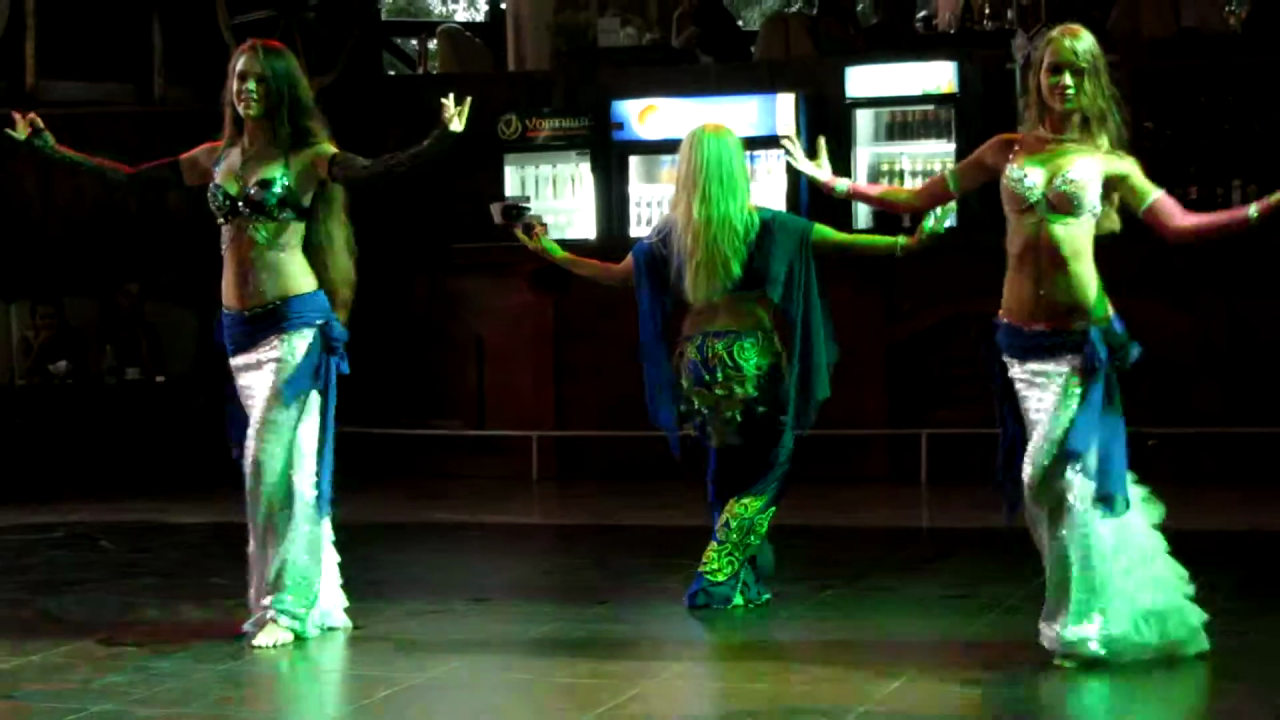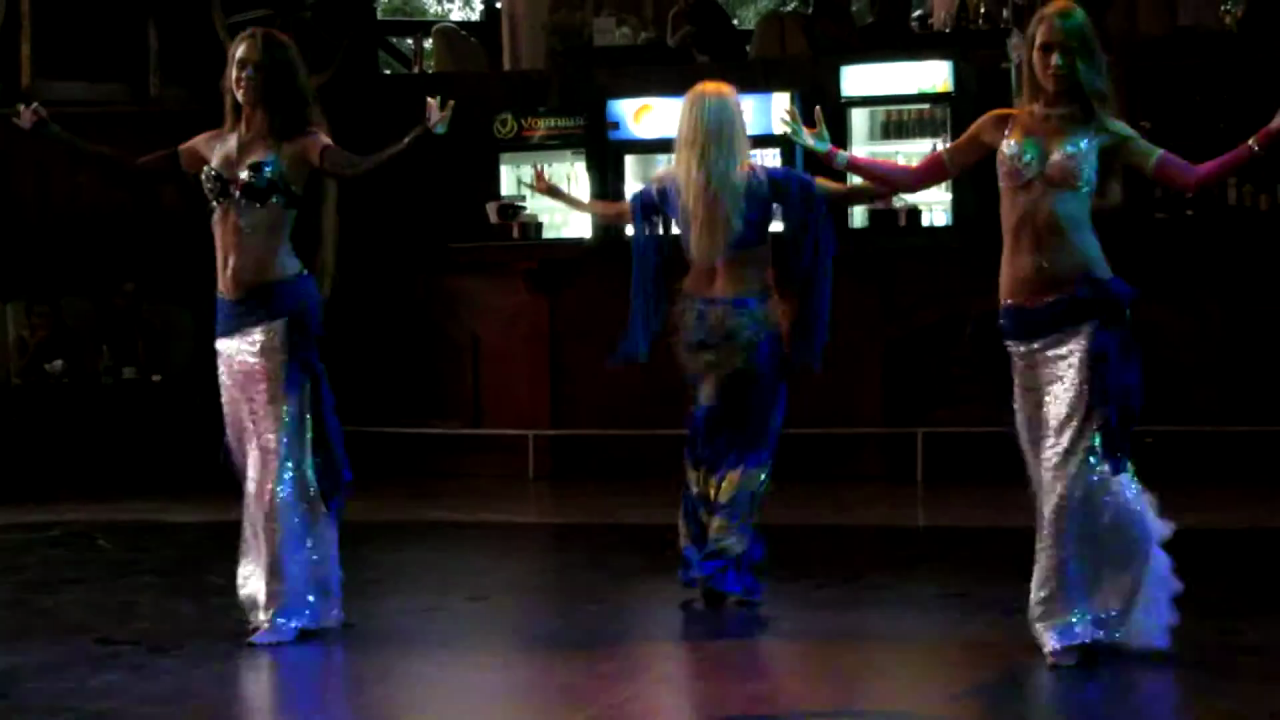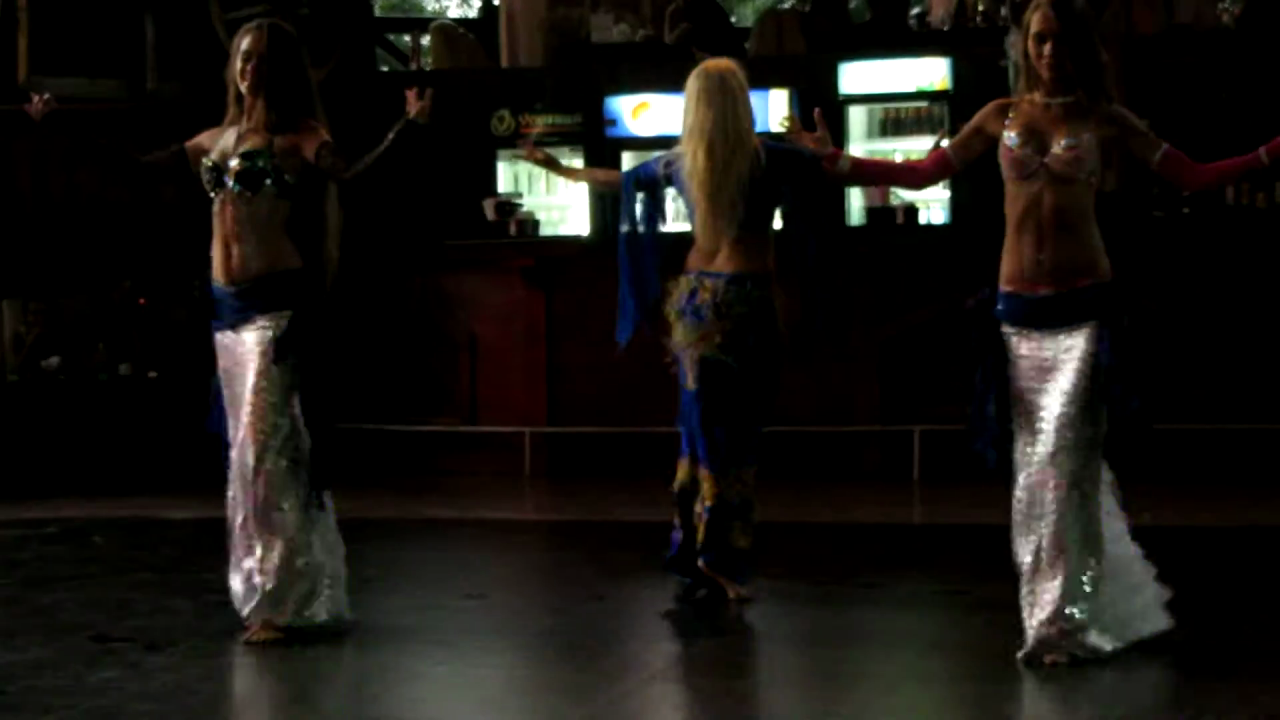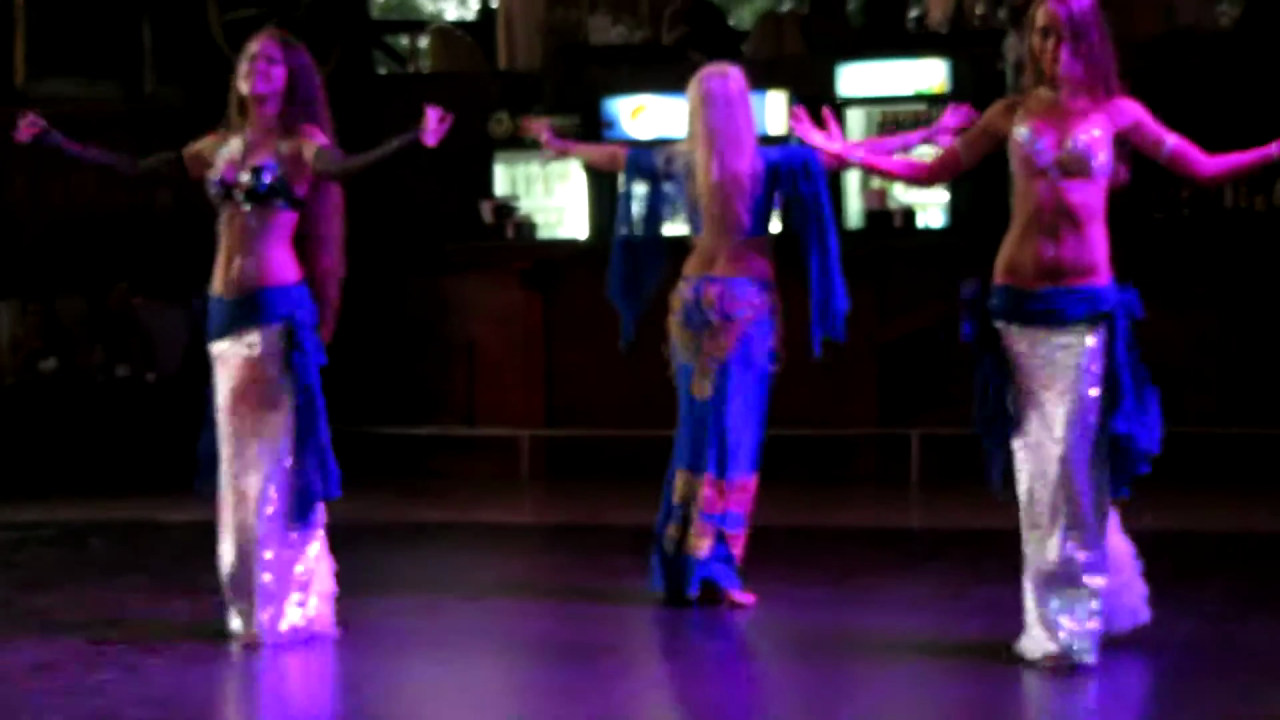
dt=0.3s
person 1, frame 1
left shoulder: (1110, 160)
right shoulder: (1003, 149)
left elbow: (1179, 226)
right elbow: (918, 200)
right wrist: (837, 184)
left hip: (1083, 337)
right hip: (1022, 344)
left knee: (1054, 473)
right knee: (1049, 485)
left ankle: (1075, 626)
right ankle: (1105, 615)
person 1, frame 2
left shoulder: (1103, 130)
right shoulder: (1001, 124)
left elbow: (1189, 177)
right elbow: (918, 175)
right wrist: (837, 156)
left hip: (1086, 309)
right hip: (1023, 317)
left knee: (1073, 458)
right knee: (1050, 462)
left ankle: (1067, 617)
right ankle: (1096, 602)
person 1, frame 3
left shoulder: (1106, 118)
right shoulder: (1001, 114)
left elbow: (1191, 176)
right elbow: (921, 174)
right wrist: (839, 160)
left hip: (1084, 303)
right hip: (1019, 307)
left knee: (1063, 453)
right knee: (1036, 457)
left ankle: (1062, 619)
right ankle: (1095, 602)
person 1, frame 4
left shoulder: (1118, 112)
right shoulder: (1011, 112)
left elbow: (1202, 167)
right elbow: (931, 172)
right wrist: (848, 153)
left hip: (1087, 302)
right hip: (1016, 301)
left knee: (1075, 456)
right knee: (1037, 458)
left ankle: (1077, 617)
right ankle: (1052, 619)
person 2, frame 1
left shoulder: (308, 155)
right shoulder: (214, 157)
left elbow: (376, 170)
right elbow: (130, 176)
left wrist: (441, 139)
right wrist: (48, 146)
left hip: (296, 321)
right hip: (239, 327)
left knee: (281, 464)
right knee: (263, 466)
left ankle: (288, 605)
right ankle: (292, 597)
person 2, frame 2
left shoulder: (300, 143)
right shoulder: (213, 144)
left elbow: (359, 167)
right elbow: (130, 167)
left wrist: (423, 136)
right wrist: (50, 133)
left hip: (280, 306)
right hip: (232, 311)
left knee: (277, 450)
right knee: (254, 451)
left ankle: (290, 603)
right ankle: (278, 592)
person 2, frame 3
left shoulder: (299, 134)
right shoulder: (220, 137)
left elbow: (346, 171)
left wrist: (405, 130)
left hip: (279, 303)
right hip: (231, 306)
left knee: (270, 442)
right knee: (249, 445)
left ankle: (290, 598)
right ankle: (266, 592)
person 2, frame 4
left shoulder: (301, 141)
right shoulder: (220, 147)
left elbow: (340, 165)
right elbow: (135, 170)
left wrist: (414, 140)
right wrist: (51, 139)
left hip: (277, 309)
right hip: (226, 313)
left knee: (271, 456)
right knee: (241, 459)
left ankle: (288, 603)
right ankle: (253, 601)
person 3, frame 1
left shoulder: (669, 230)
right shoulder: (758, 222)
left elbow: (618, 274)
right elbow: (842, 241)
left wrist: (556, 255)
right wrist: (906, 242)
left hip: (696, 360)
right hip: (751, 357)
left knee: (727, 477)
right knee: (764, 472)
left ankle: (742, 577)
right ankle: (719, 581)
person 3, frame 2
left shoulder: (671, 183)
right shoulder: (761, 179)
left elbow: (620, 211)
right elbow: (842, 194)
left wrist: (565, 197)
left hip: (696, 316)
right hip: (749, 317)
left knee: (709, 438)
right knee: (751, 441)
left ankle: (706, 562)
right ankle: (722, 568)
person 3, frame 3
left shoulder: (680, 161)
right shoulder: (767, 157)
left elbow: (617, 180)
left wrist: (558, 167)
left hip: (695, 294)
right hip: (745, 298)
left knee: (700, 426)
right knee: (735, 431)
left ankle: (696, 559)
right ankle: (721, 562)
person 3, frame 4
left shoulder: (679, 160)
right shoulder: (766, 162)
left elbow: (614, 156)
left wrist: (562, 145)
right wrist: (928, 136)
left hip: (692, 300)
right hip: (746, 303)
left knee: (697, 433)
right knee: (736, 436)
left ankle: (682, 570)
right ankle: (716, 568)
